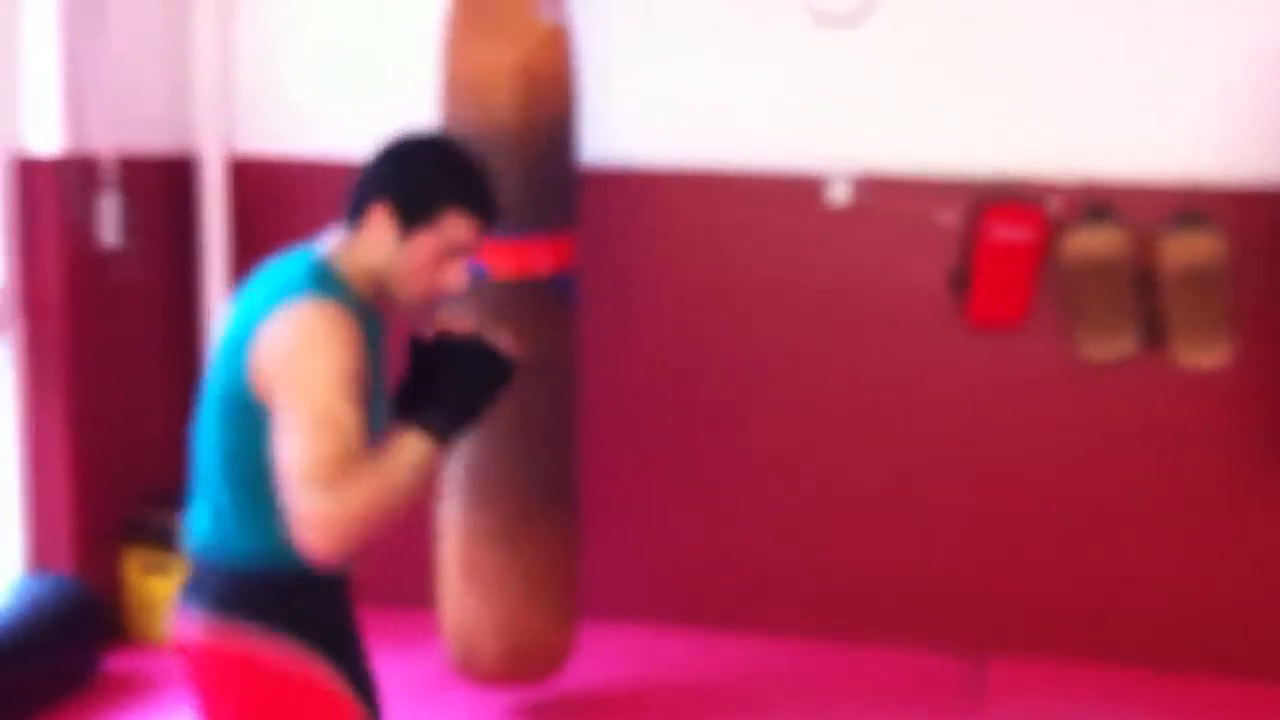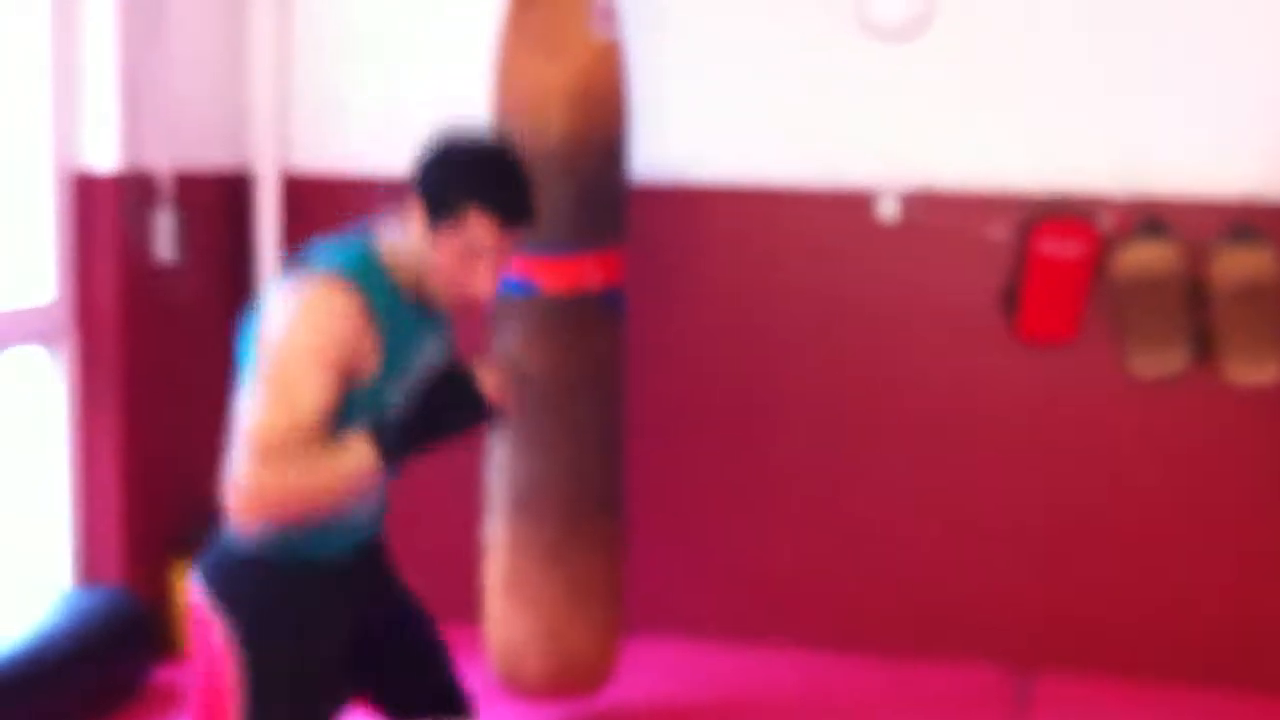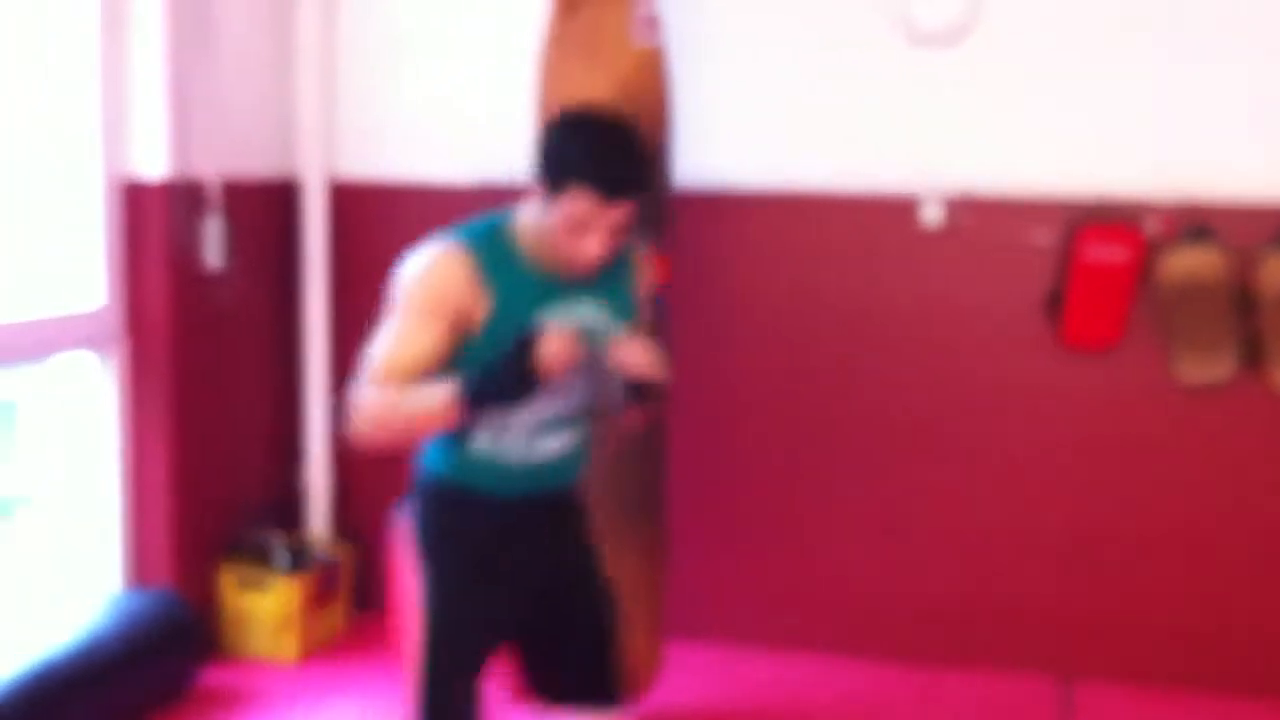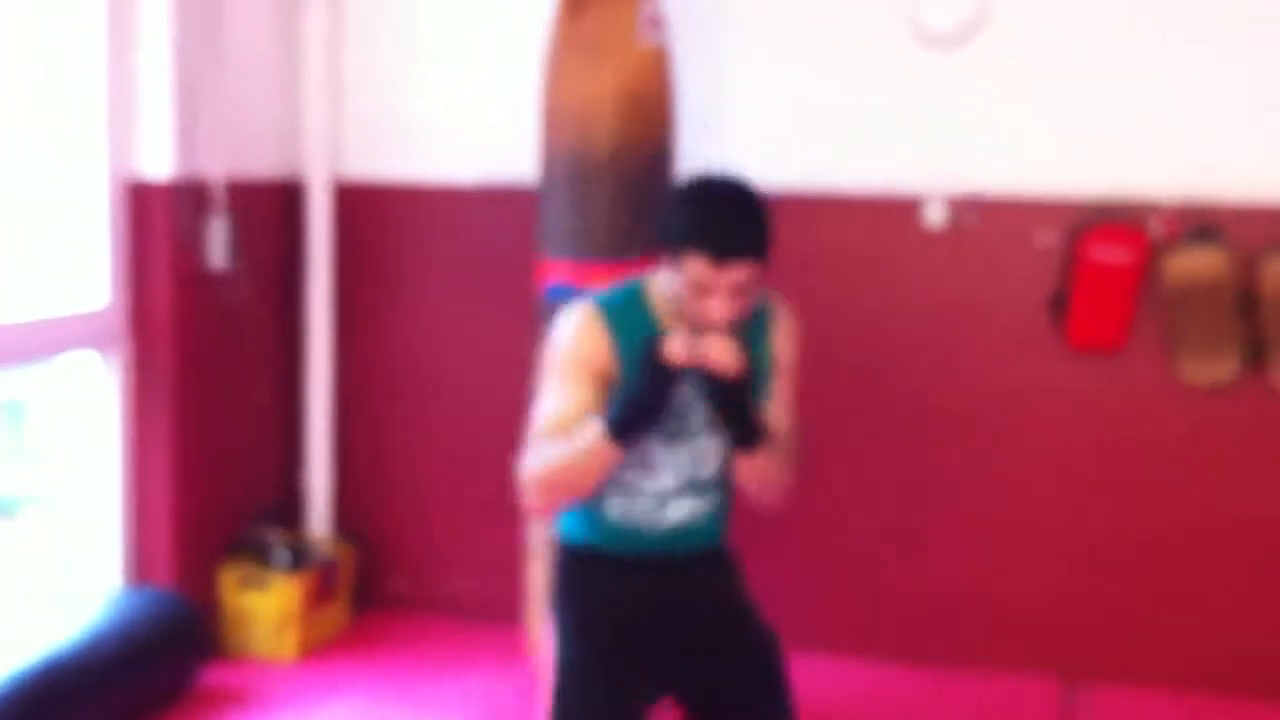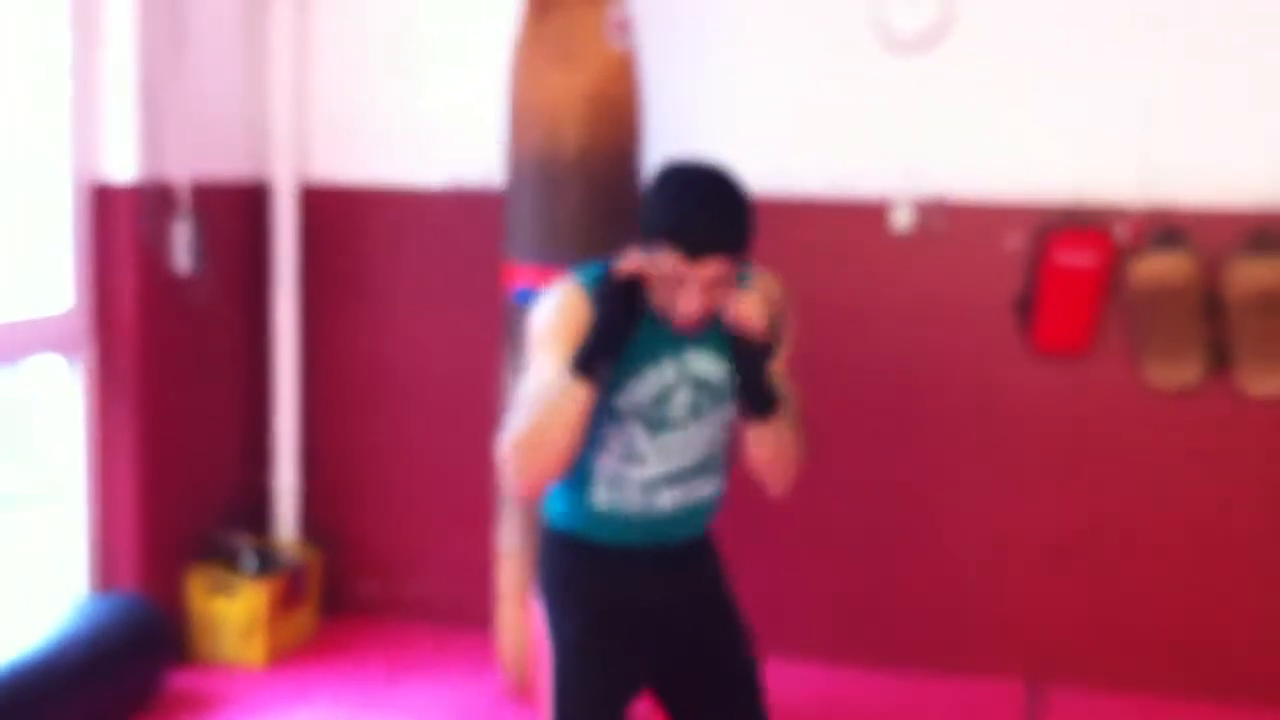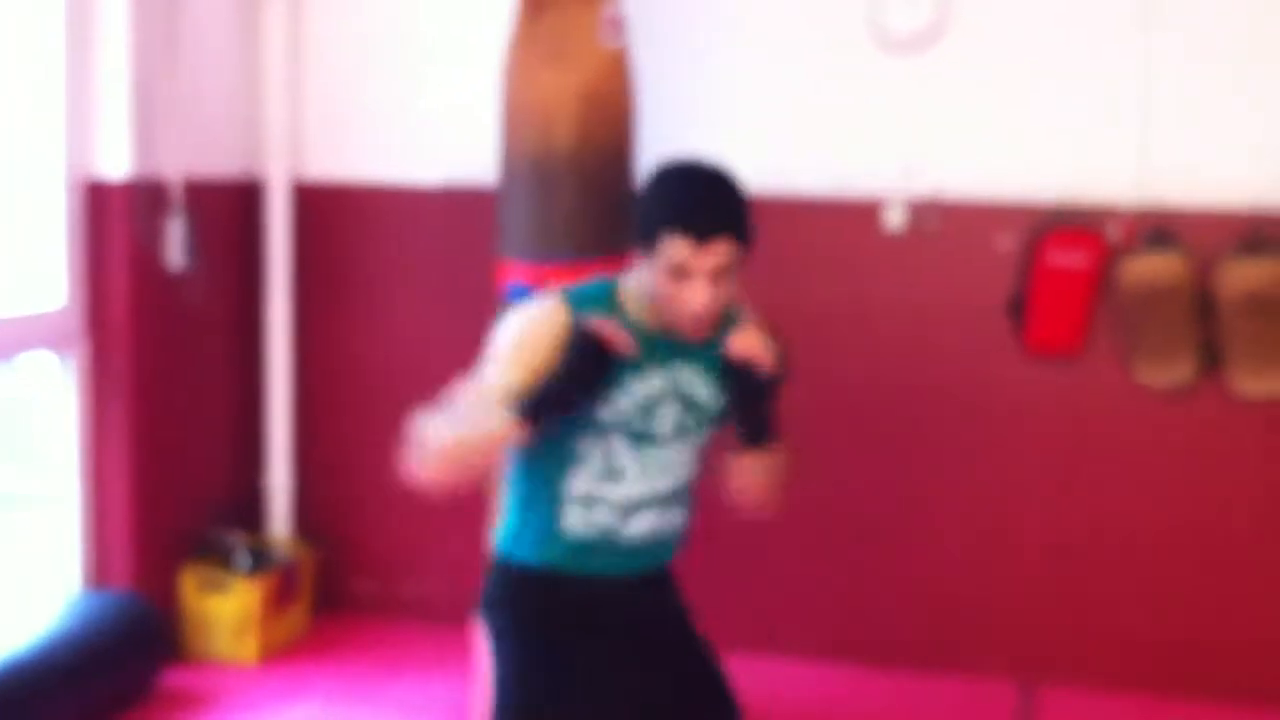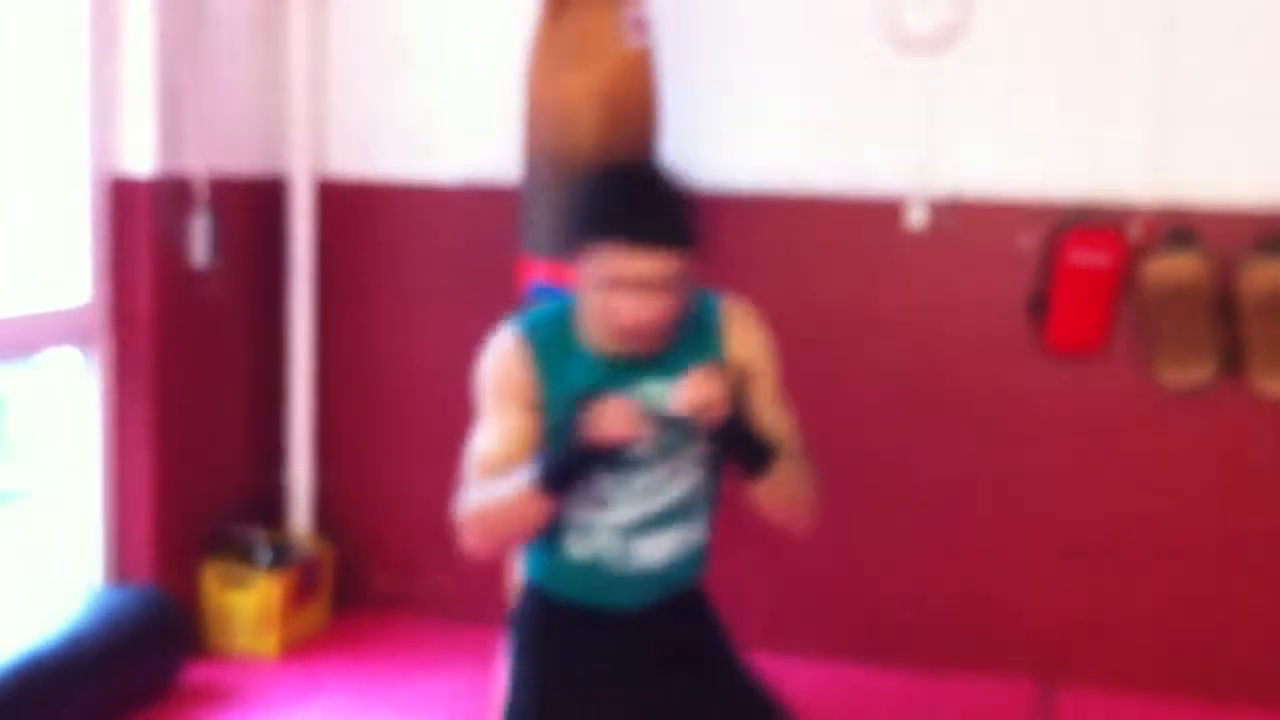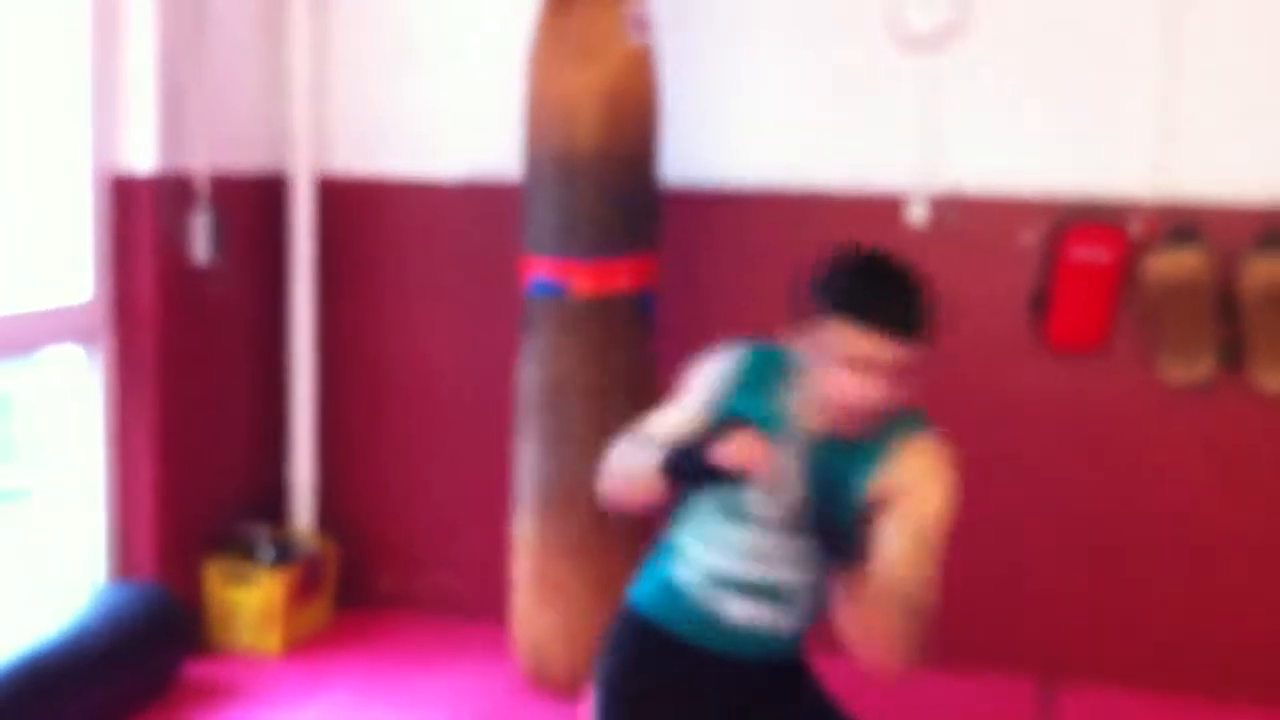
dt=0.3s
person 1, frame 1
left shoulder: (294, 282)
right shoulder: (313, 327)
right elbow: (327, 529)
left wrist: (418, 385)
right wrist: (444, 415)
left hip: (236, 597)
right hip: (273, 613)
person 1, frame 2
left shoulder: (430, 290)
right shoulder: (324, 304)
right elbow: (252, 494)
left wrist: (460, 402)
right wrist: (404, 434)
left hip: (352, 566)
right hip: (269, 589)
person 1, frame 3
left shoulder: (625, 265)
right shoulder: (450, 268)
right elbow: (368, 415)
left wrist: (642, 375)
right wrist: (491, 384)
left hip: (554, 522)
right hip: (460, 528)
person 1, frame 4
left shoulder: (770, 326)
right shoulder: (592, 329)
left elbow: (772, 491)
right elbow: (539, 493)
left wrist: (738, 412)
right wrist: (633, 408)
left hip: (701, 576)
right hip: (602, 581)
person 1, frame 5
left shoulder: (757, 304)
right shoulder: (575, 307)
left elbow: (779, 475)
right elbow: (523, 473)
left wrist: (754, 372)
right wrist: (598, 348)
left hip: (687, 564)
right hip: (590, 567)
person 1, frame 6
left shoulder: (731, 332)
right shoulder: (557, 324)
left elbow: (757, 499)
right elbow: (429, 461)
left wrist: (757, 409)
right wrist: (548, 395)
left hip: (643, 602)
right hip: (542, 602)
person 1, frame 7
left shoulder: (732, 334)
right shoulder: (525, 352)
left elbow: (799, 510)
right elbow: (478, 532)
left wrist: (740, 437)
right wrist: (565, 466)
left hip: (680, 627)
right hip: (566, 634)
person 1, frame 8
left shoulder: (916, 461)
right shoulder: (737, 372)
left elbow: (884, 648)
right elbow: (616, 482)
left wrist: (840, 545)
right wrist: (686, 461)
left hip: (768, 682)
right hip: (653, 659)
